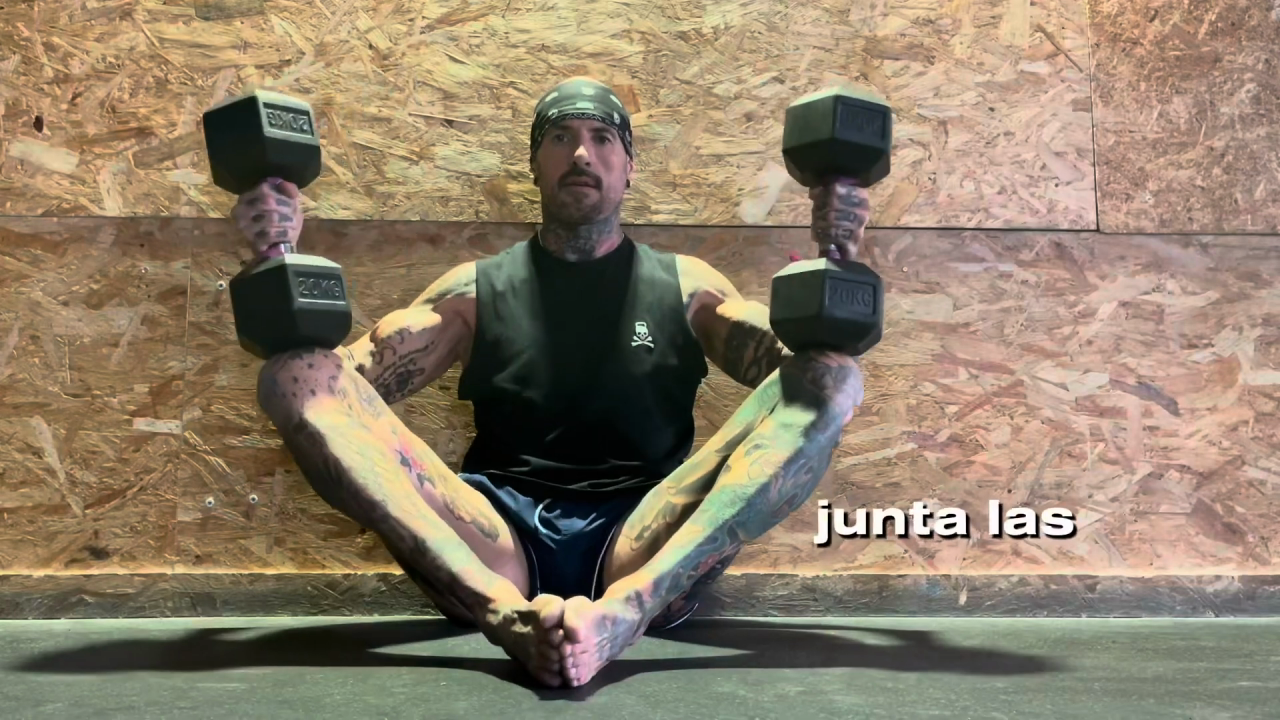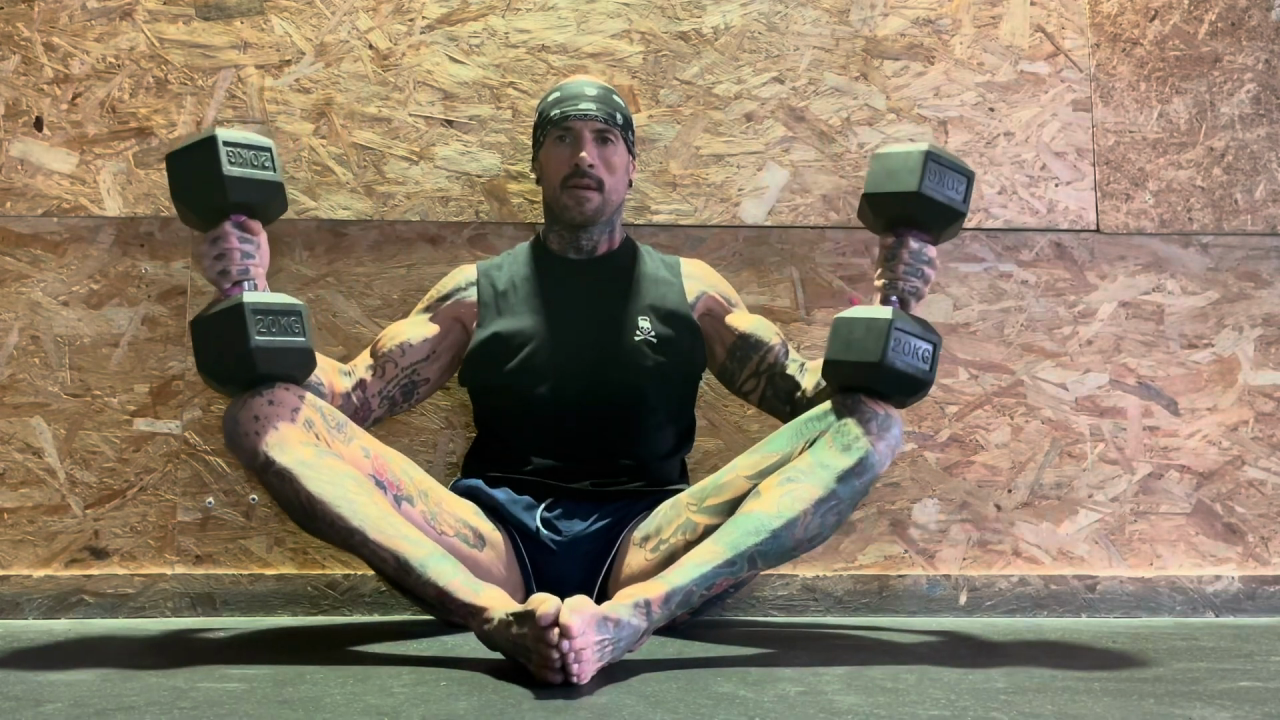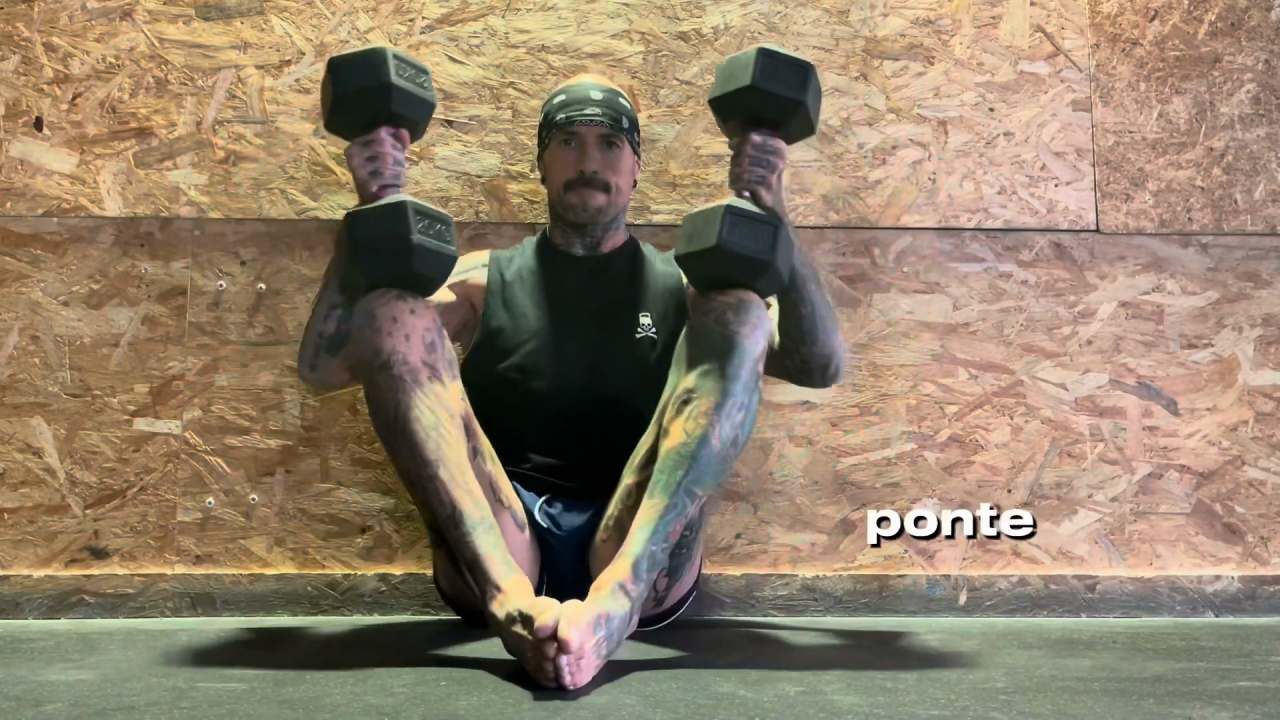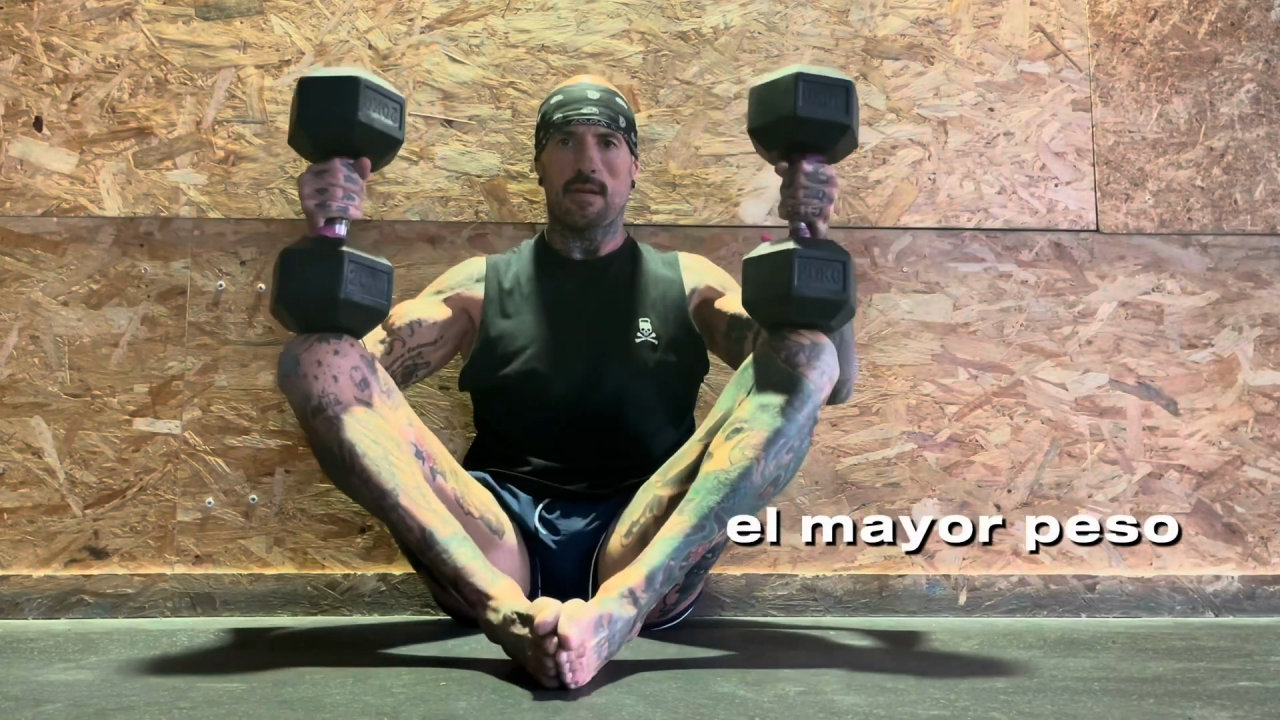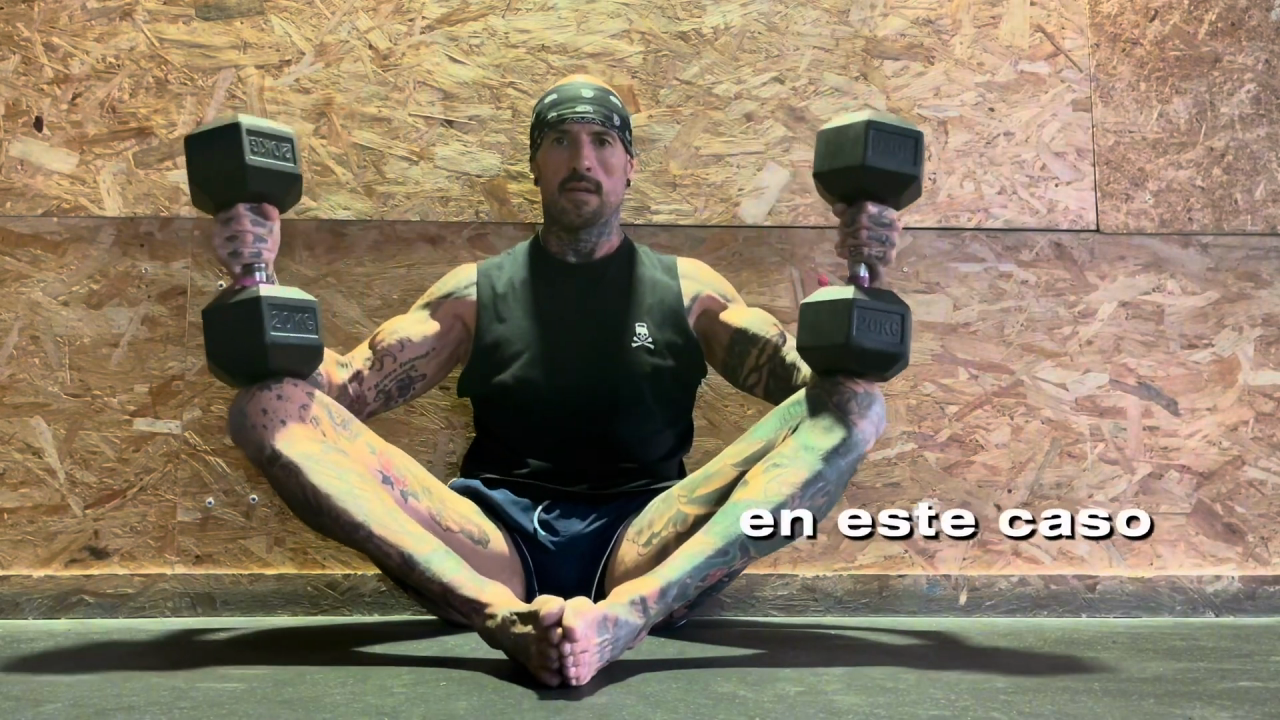
dt=1s
person 1, frame 1
left shoulder: (685, 285)
right shoulder: (476, 288)
left elbow: (825, 381)
right elbow: (340, 389)
left wrist: (834, 263)
right wrist: (282, 262)
left hip: (646, 556)
right hip: (495, 549)
left knee: (830, 384)
right knee: (295, 381)
left ankle: (620, 613)
right ankle: (506, 612)
person 1, frame 2
left shoulder: (688, 287)
right shoulder: (477, 290)
left elbow: (804, 396)
right elbow: (351, 400)
left hip: (647, 548)
right hip: (497, 544)
left knee: (869, 423)
right knee: (262, 416)
left ankle: (624, 619)
right ankle: (506, 619)
person 1, frame 3
left shoulder: (683, 282)
right shoulder: (481, 280)
left elbow: (821, 366)
right elbow: (323, 367)
left wrist: (772, 213)
right wrist: (372, 205)
left hip: (642, 557)
right hip: (497, 555)
left knee: (732, 315)
right knee: (391, 312)
left ankle: (610, 610)
right ankle: (516, 609)
person 1, frame 4
left shoulder: (687, 282)
right shoulder: (480, 285)
left elbow: (835, 379)
right elbow: (339, 378)
left wrist: (811, 239)
left hip: (646, 557)
right hip: (496, 550)
left knee: (810, 360)
right knee: (314, 363)
left ankle: (615, 612)
right ankle: (511, 614)
person 1, frame 5
left shoulder: (687, 287)
right shoulder: (475, 290)
left elbow: (820, 388)
right elbow: (343, 392)
right wrist: (261, 281)
left hip: (645, 554)
right hip: (493, 550)
left knee: (851, 407)
right knee: (268, 408)
left ankle: (622, 616)
right ankle: (507, 616)
